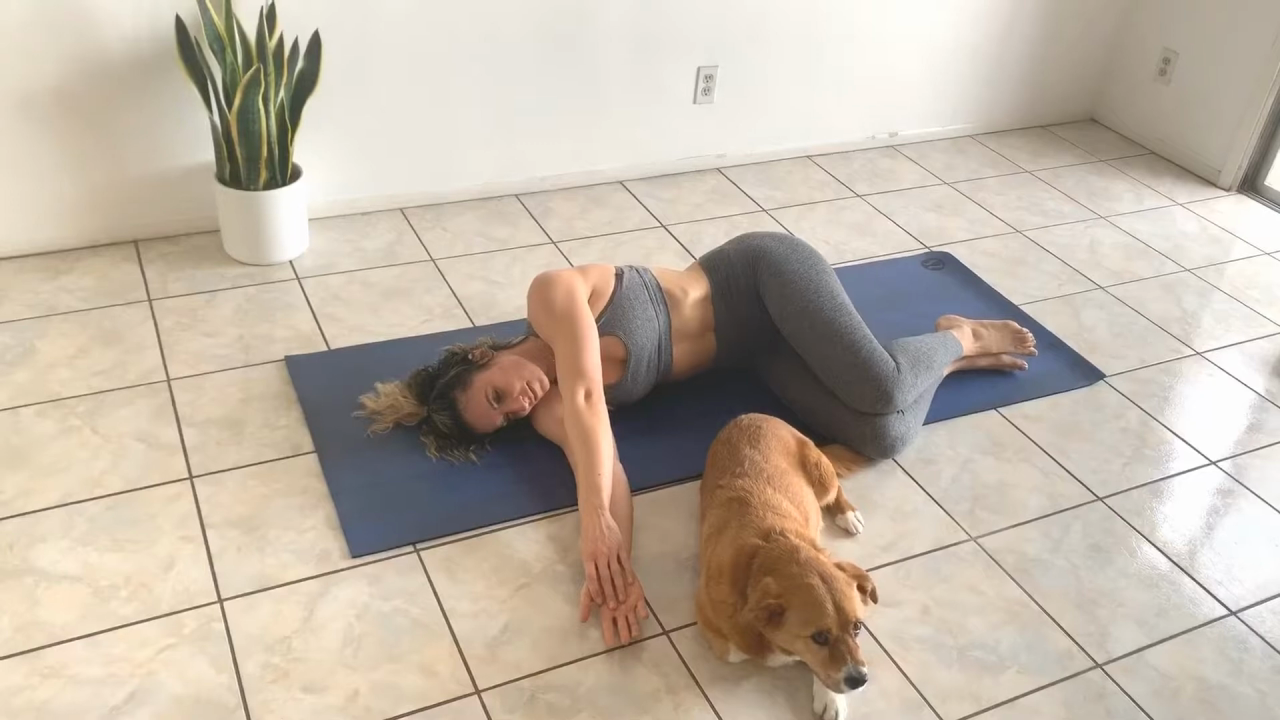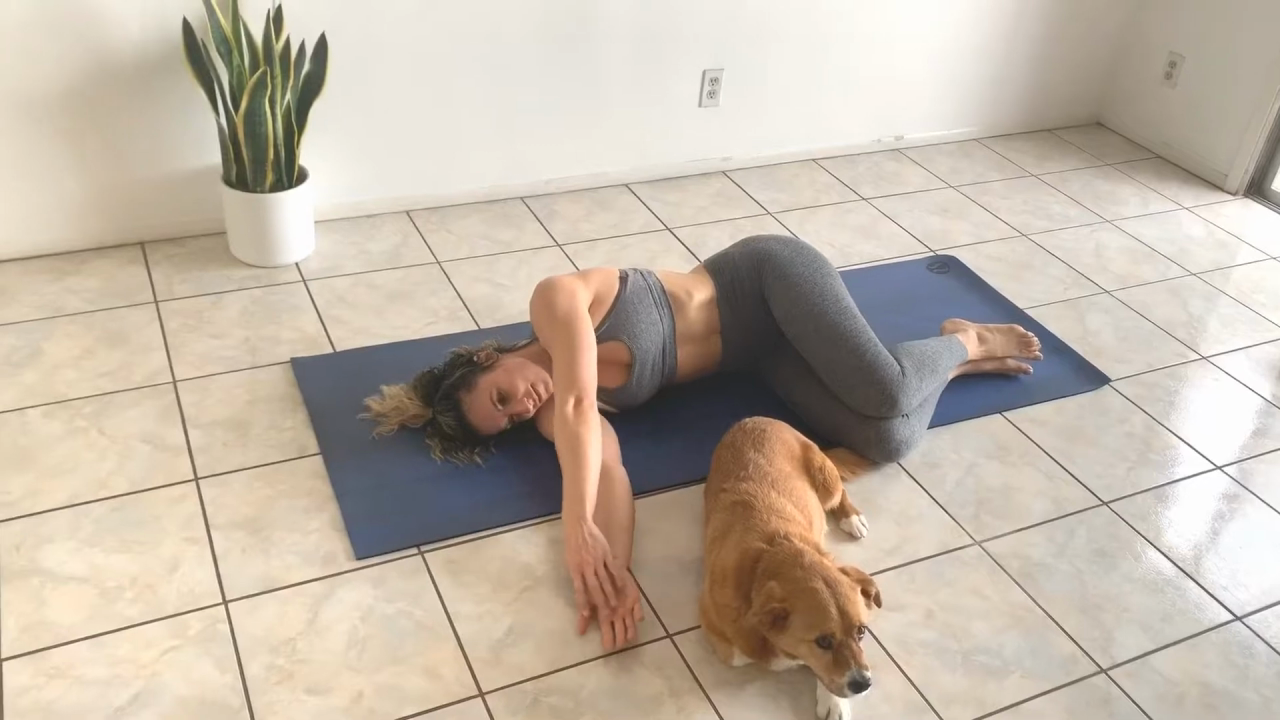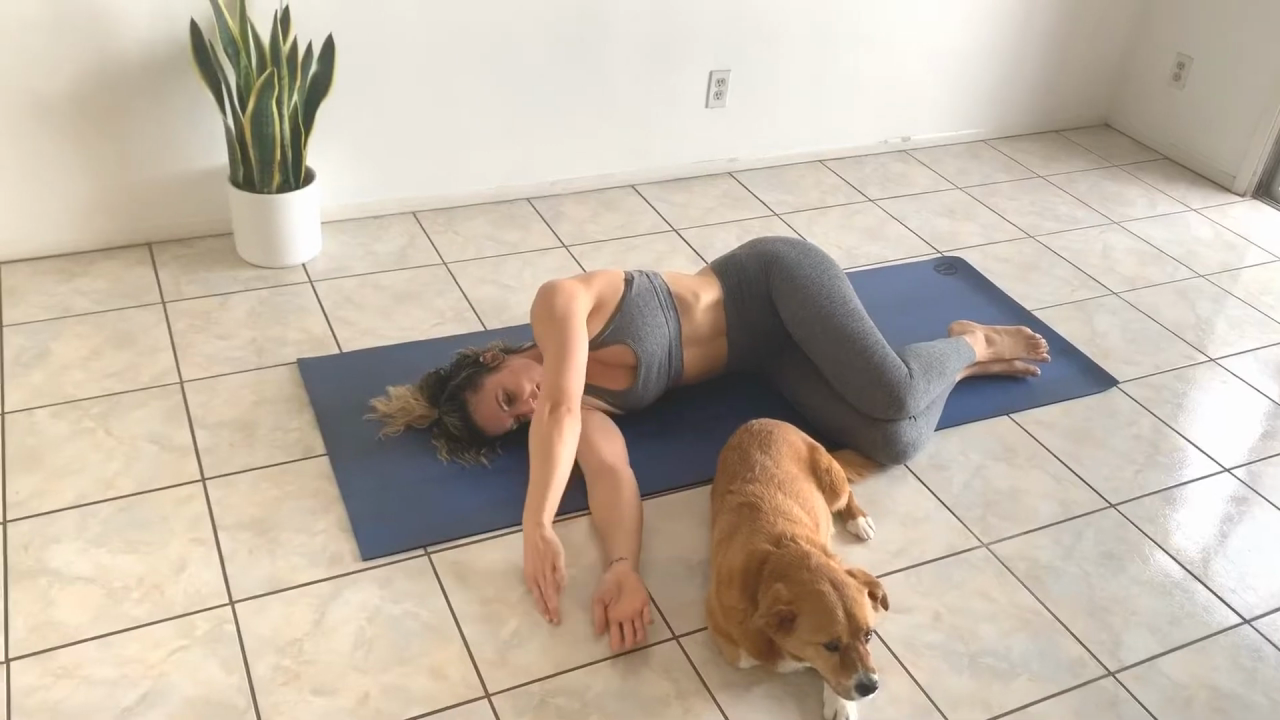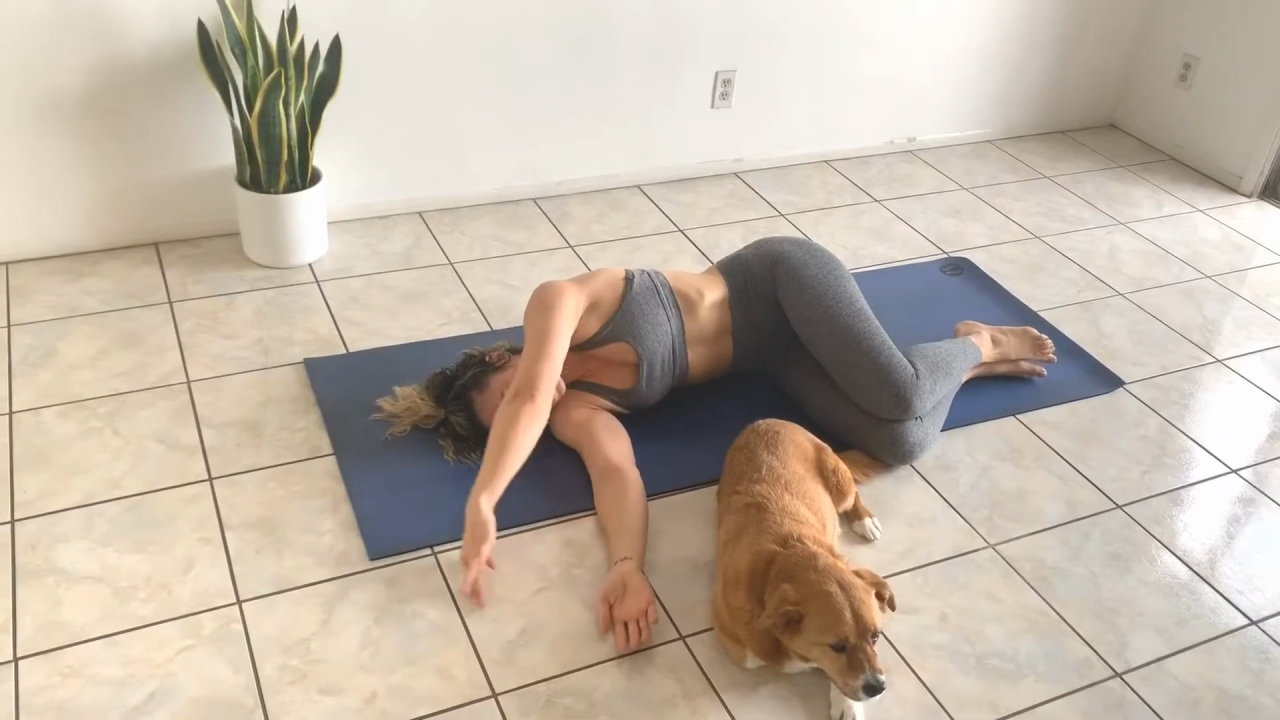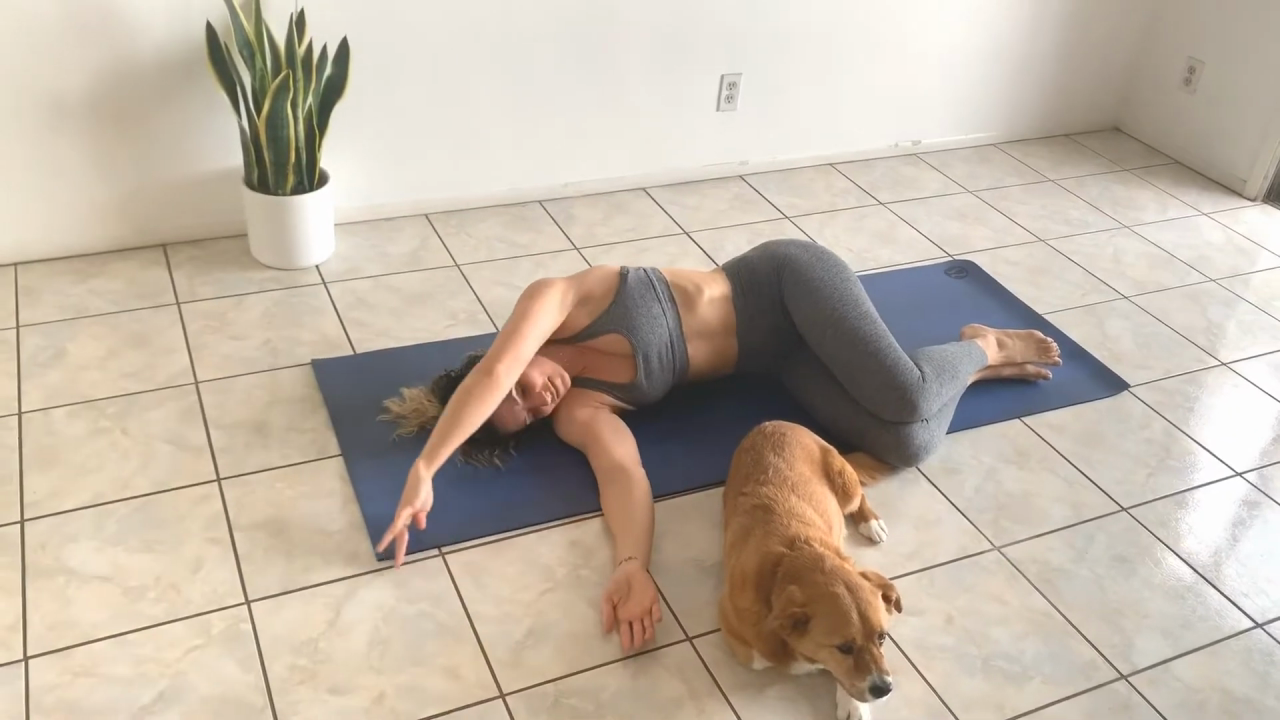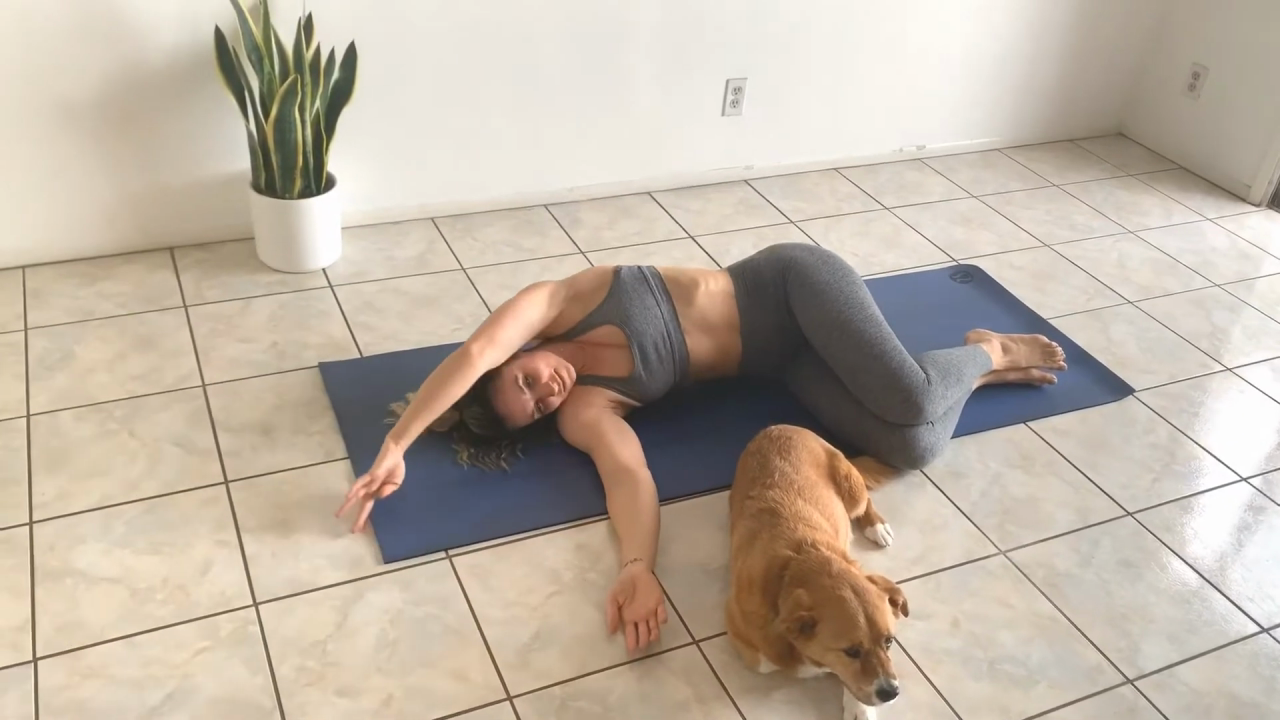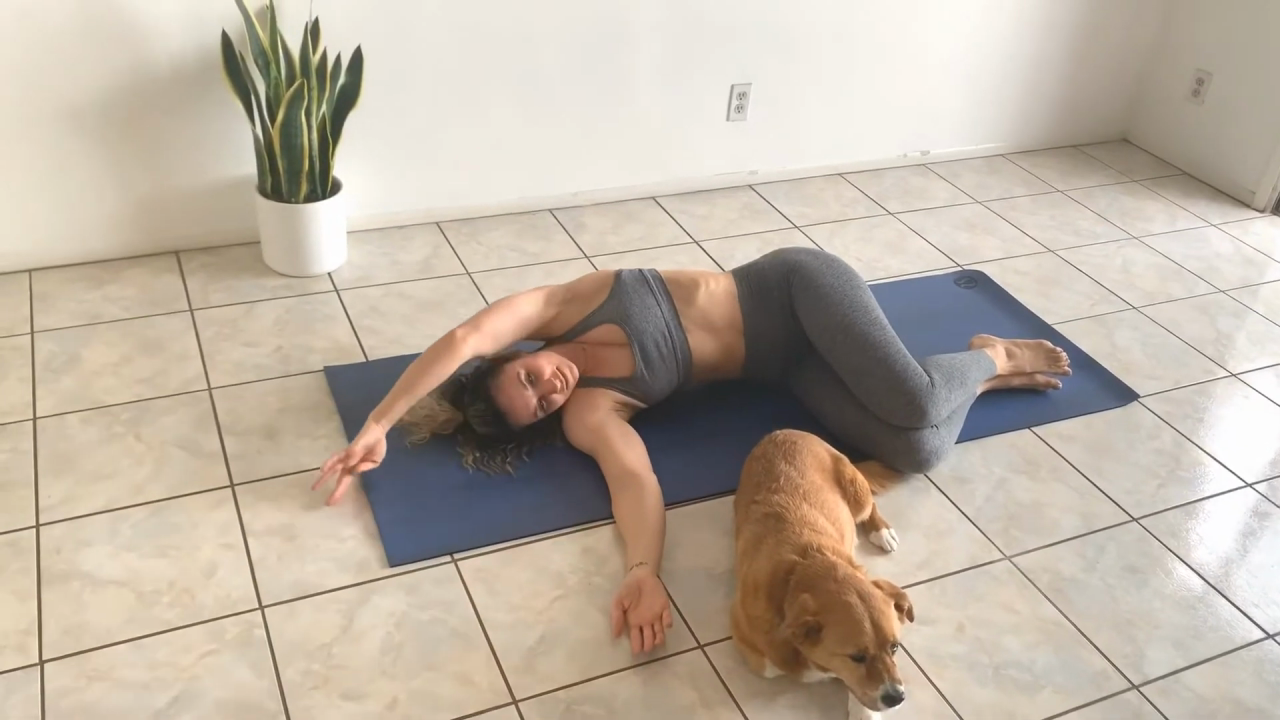
dt=0.3s
person 1, frame 1
left shoulder: (551, 294)
right shoulder: (550, 412)
left elbow: (588, 396)
right elbow: (603, 460)
left wrist: (596, 522)
right wrist: (617, 561)
left hip: (763, 274)
right hip: (750, 348)
left knee: (881, 392)
right knee: (881, 436)
left ankle: (957, 338)
right ankle: (950, 356)
person 1, frame 2
left shoulder: (553, 302)
right shoulder: (553, 418)
left elbow: (578, 404)
right elbow: (606, 468)
left wrist: (579, 528)
right wrist: (615, 568)
left hip: (768, 276)
right hip: (755, 353)
left knee: (885, 397)
right knee: (886, 441)
left ankle: (963, 344)
right ankle: (957, 359)
person 1, frame 3
left shoulder: (558, 302)
right shoulder: (585, 413)
left elbow: (560, 405)
right elbow: (611, 471)
left wrist: (537, 527)
right wrist: (622, 566)
left hip: (776, 276)
right hip: (762, 351)
left knee: (892, 397)
right knee: (893, 442)
left ankle: (970, 344)
right ankle: (963, 359)
person 1, frame 4
left shoulder: (554, 302)
right shoulder: (577, 414)
left elbow: (535, 396)
right elbow: (617, 472)
left wrist: (481, 507)
right wrist: (626, 566)
left hip: (781, 276)
right hip: (767, 353)
left knee: (899, 399)
right knee: (899, 443)
left ankle: (976, 345)
right ankle: (971, 360)
person 1, frame 5
left shoulder: (557, 302)
right shoulder: (579, 415)
left elbow: (494, 369)
right elbow: (622, 471)
left wrist: (422, 469)
right wrist: (631, 566)
left hip: (787, 279)
right hip: (771, 358)
left knee: (905, 400)
right knee: (903, 445)
left ankle: (983, 348)
right ankle: (977, 360)
person 1, frame 6
left shoulder: (552, 306)
right shoulder: (582, 411)
left elbow: (473, 354)
right elbow: (628, 474)
left wrist: (396, 441)
right wrist: (636, 567)
left hip: (790, 280)
right hip: (776, 357)
left knee: (910, 404)
right knee: (910, 445)
left ankle: (987, 351)
right ankle: (983, 366)
person 1, frame 7
left shoulder: (559, 307)
right shoulder: (588, 415)
left elbow: (465, 338)
right elbow: (633, 478)
right wrist: (642, 571)
left hip: (793, 285)
right hip: (779, 365)
left knee: (914, 408)
right knee: (913, 451)
left ankle: (989, 358)
right ankle: (981, 371)
